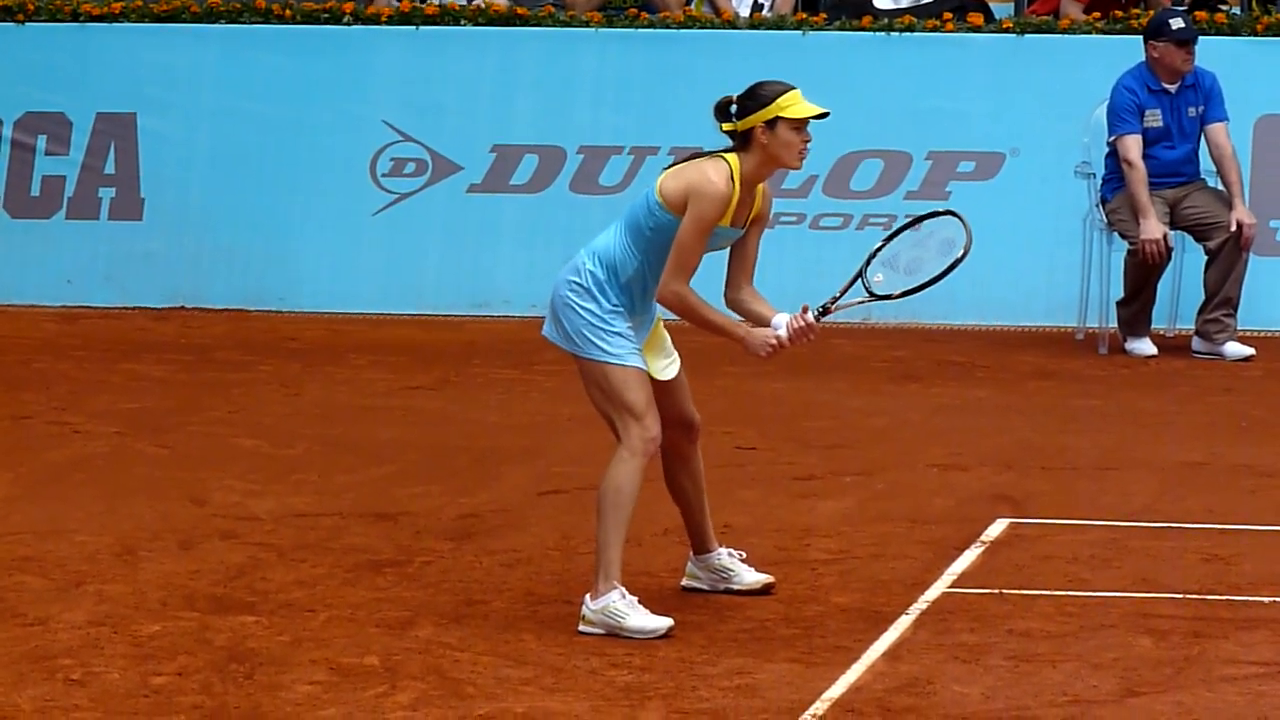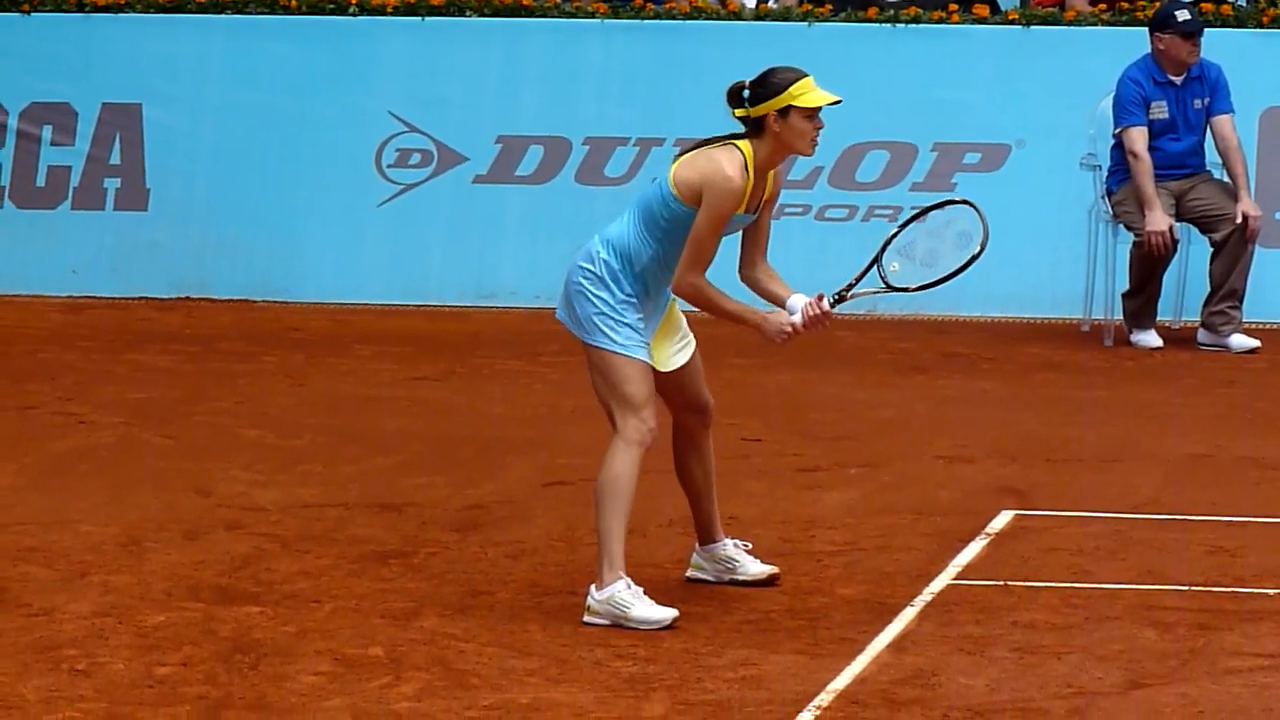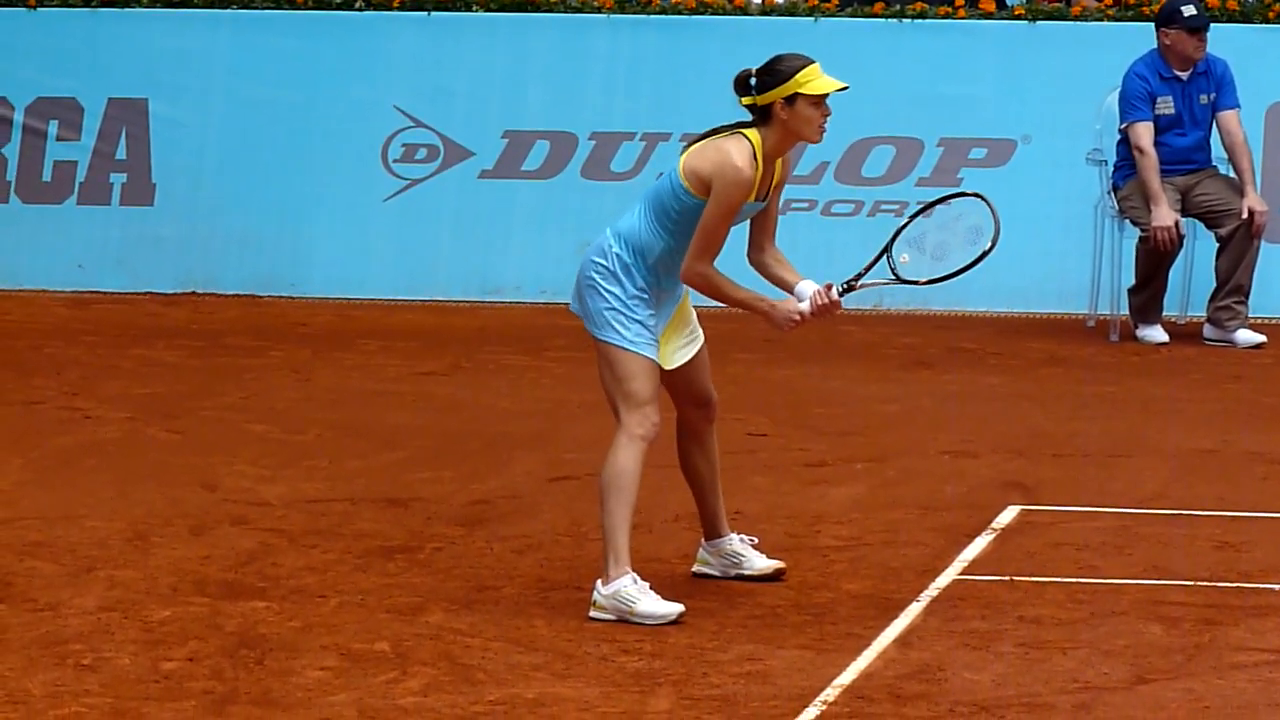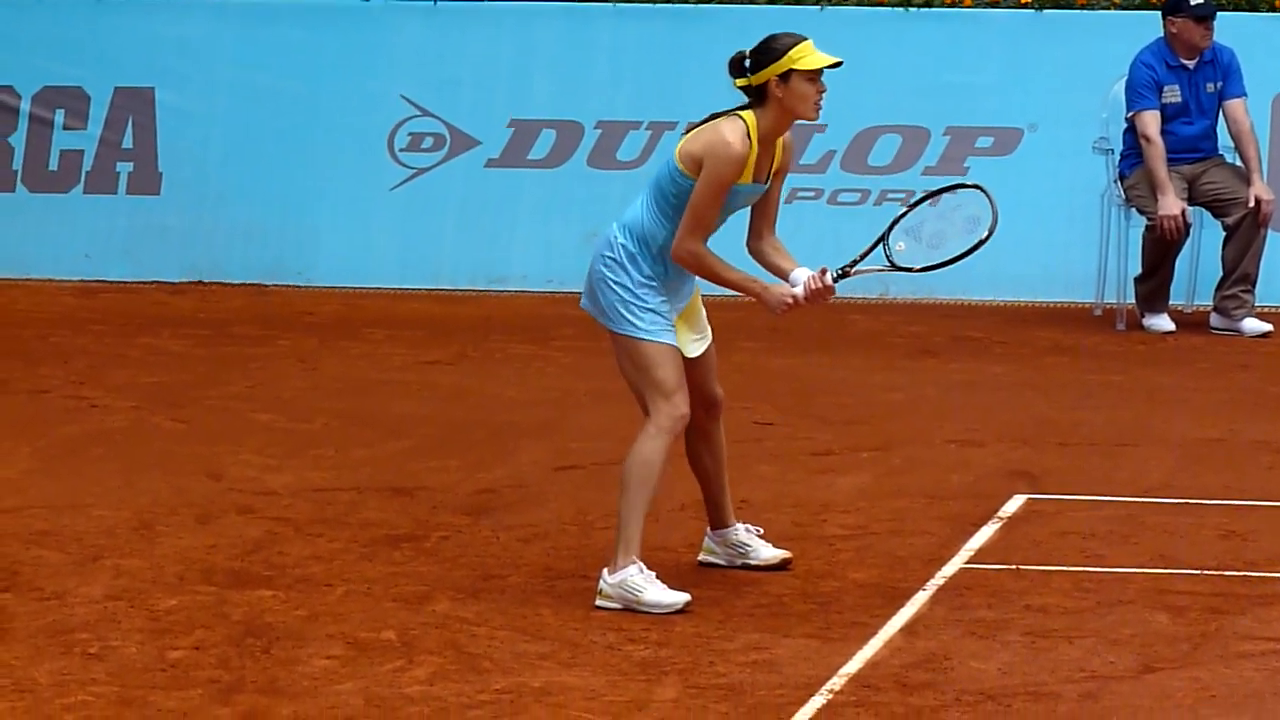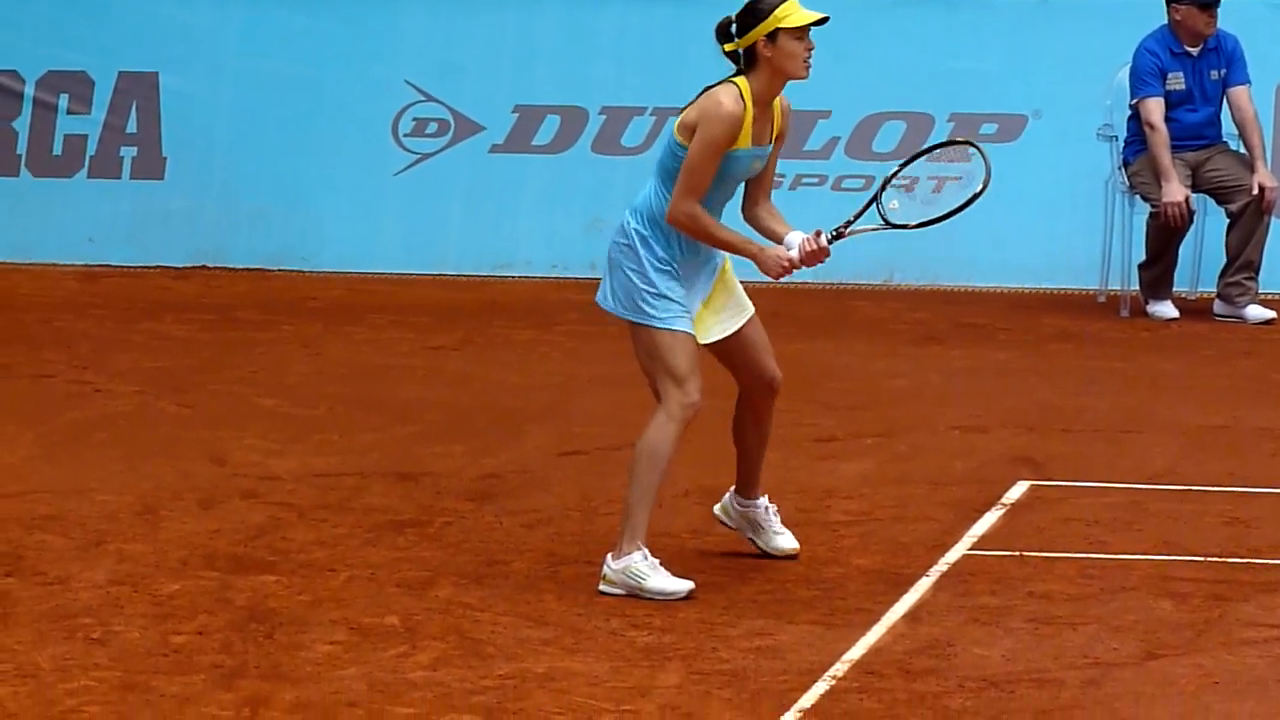
dt=0.2s
person 1, frame 1
left shoulder: (757, 200)
right shoulder: (713, 184)
left elbow: (738, 290)
right elbow: (672, 290)
left wrist: (780, 322)
right wrist: (745, 337)
left hip: (634, 307)
right hip: (593, 300)
left knee: (683, 429)
right knee: (642, 436)
left ankle: (707, 560)
right ankle: (604, 598)
person 1, frame 2
left shoulder: (767, 177)
right shoulder: (728, 176)
left elbow: (753, 267)
right elbow: (689, 282)
left wrist: (796, 303)
right wrist: (760, 322)
left hip: (650, 292)
right hip: (608, 287)
left knee: (696, 415)
right knee: (636, 427)
left ankle: (713, 550)
right ankle: (609, 587)
person 1, frame 3
left shoulder: (776, 163)
right shoulder: (736, 165)
left elbow: (762, 251)
right elbow: (696, 269)
left wrist: (805, 290)
right wrist: (768, 308)
left hip: (661, 285)
right hip: (620, 281)
left knee: (700, 408)
right knee: (641, 423)
left ankle: (719, 545)
right ankle: (615, 582)
person 1, frame 4
left shoulder: (779, 147)
right shoulder: (730, 143)
left elbow: (761, 239)
right elbow: (686, 248)
left wrist: (799, 277)
right wrist: (762, 292)
left hip: (672, 278)
right hip: (631, 271)
left knee: (709, 404)
right knee: (671, 413)
left ankle: (724, 536)
right ankle: (622, 572)
person 1, frame 5
left shoulder: (778, 109)
right shoulder: (725, 108)
left elbow: (756, 204)
right elbow: (681, 211)
left wrist: (793, 239)
right wrist: (756, 254)
left hip: (703, 262)
right hip: (653, 259)
left knee: (764, 380)
right knee: (682, 400)
left ankle: (746, 503)
right ankle: (626, 559)
person 2, frame 1
left shoulder: (1206, 83)
right shoulder: (1129, 88)
left elbow: (1221, 146)
right elbow: (1131, 159)
left wrist: (1238, 204)
right wrist: (1148, 219)
left hip: (1187, 187)
right hip: (1131, 189)
left knee: (1235, 230)
right knee: (1152, 244)
left ankle: (1214, 333)
right ankle: (1135, 331)
person 2, frame 2
left shoulder: (1211, 75)
right shoulder: (1134, 80)
left elbow: (1227, 138)
right elbow: (1137, 151)
left wrist: (1244, 196)
right wrist: (1153, 211)
left hip: (1193, 179)
right hip: (1137, 181)
left knee: (1241, 222)
right knee: (1158, 236)
left ankle: (1219, 326)
right ankle: (1140, 324)
person 2, frame 3
left shoulder: (1217, 70)
right shoulder: (1140, 76)
left elbow: (1233, 133)
right elbow: (1142, 146)
left wrist: (1250, 191)
right wrist: (1159, 206)
left hip: (1199, 174)
right hip: (1143, 176)
left knee: (1247, 216)
right knee: (1164, 231)
left ankle: (1225, 320)
right ankle: (1146, 319)
person 2, frame 4
left shoulder: (1224, 59)
right shoulder: (1146, 64)
left elbow: (1240, 122)
right elbow: (1149, 135)
left wrist: (1256, 179)
right wrist: (1165, 195)
left hip: (1206, 163)
right hip: (1149, 165)
left knee: (1254, 205)
right knee: (1170, 220)
left ankle: (1231, 309)
right ankle: (1152, 307)
person 2, frame 5
left shoulder: (1228, 46)
right shoulder: (1151, 52)
left elbow: (1244, 110)
right elbow: (1153, 122)
right wrist: (1169, 182)
left hip: (1210, 150)
right hip: (1154, 153)
right knee: (1174, 207)
left ankle: (1235, 296)
right ankle: (1156, 295)
